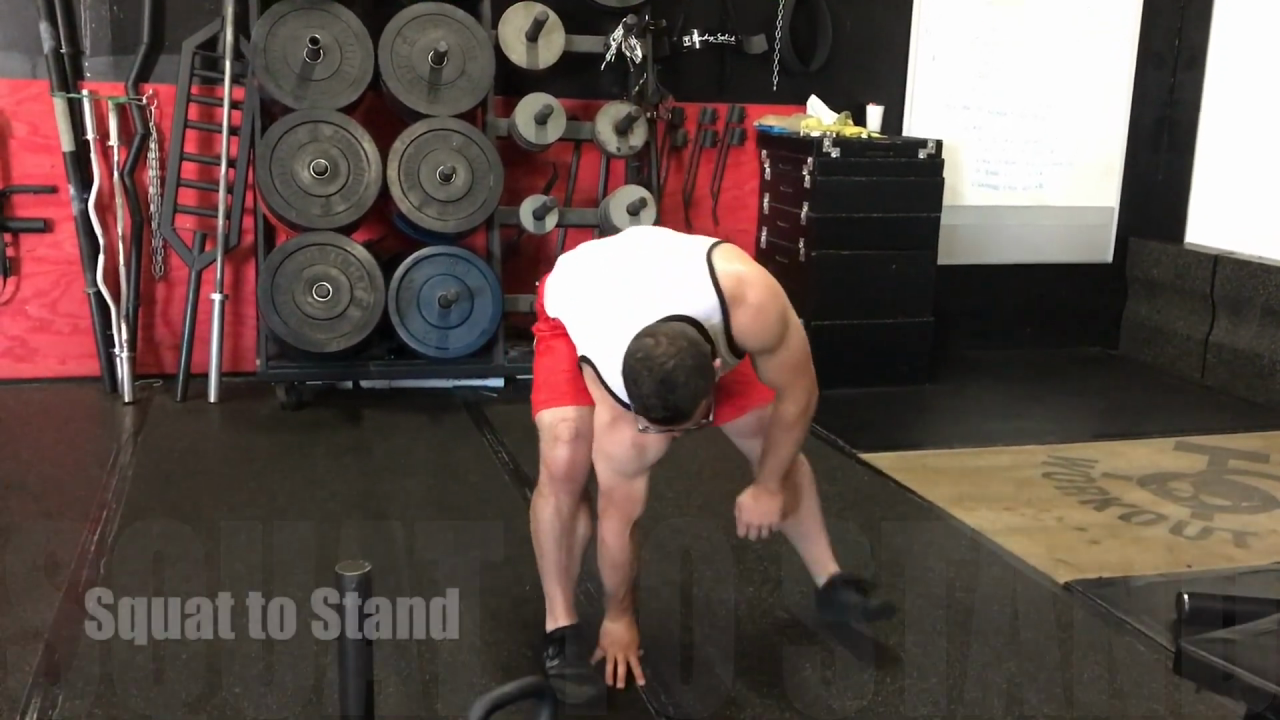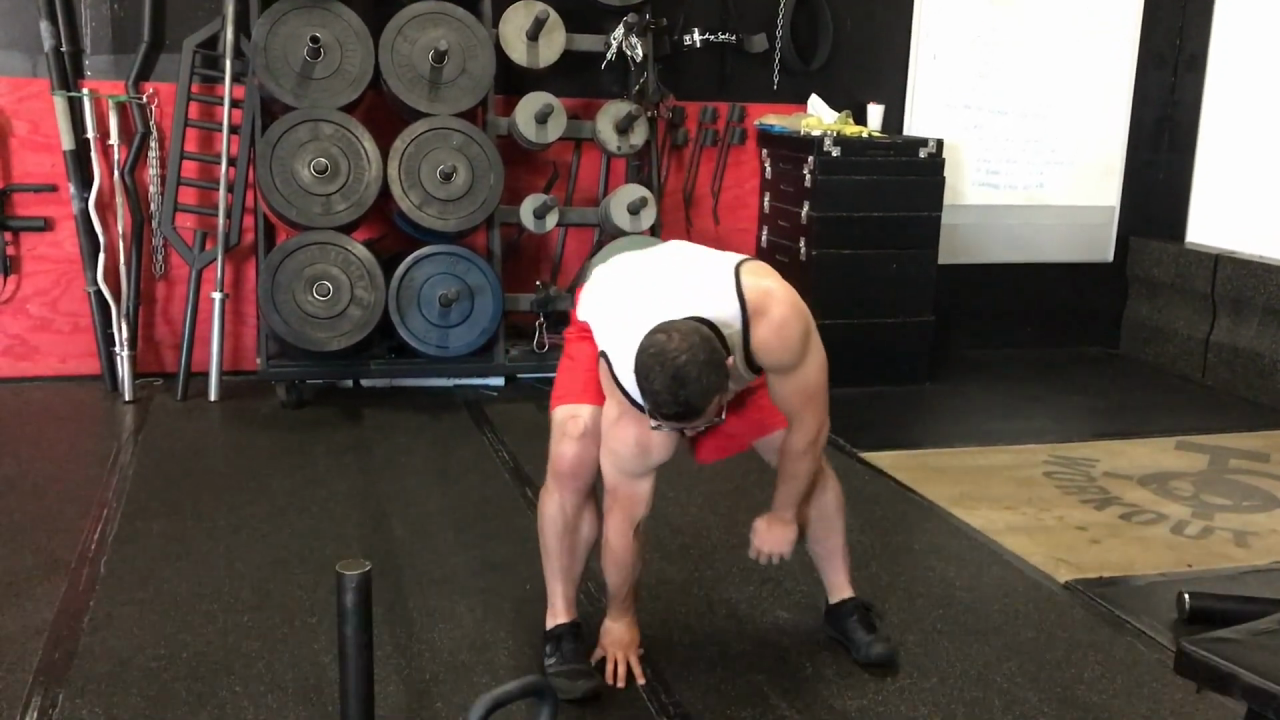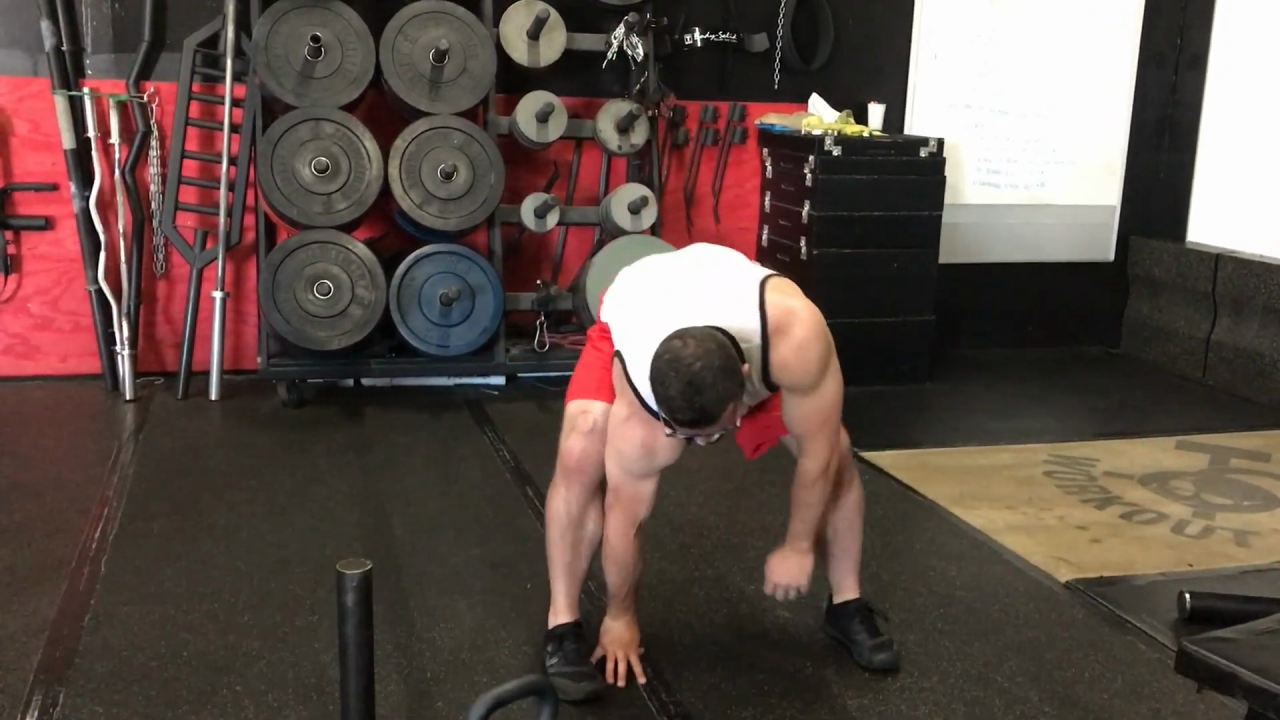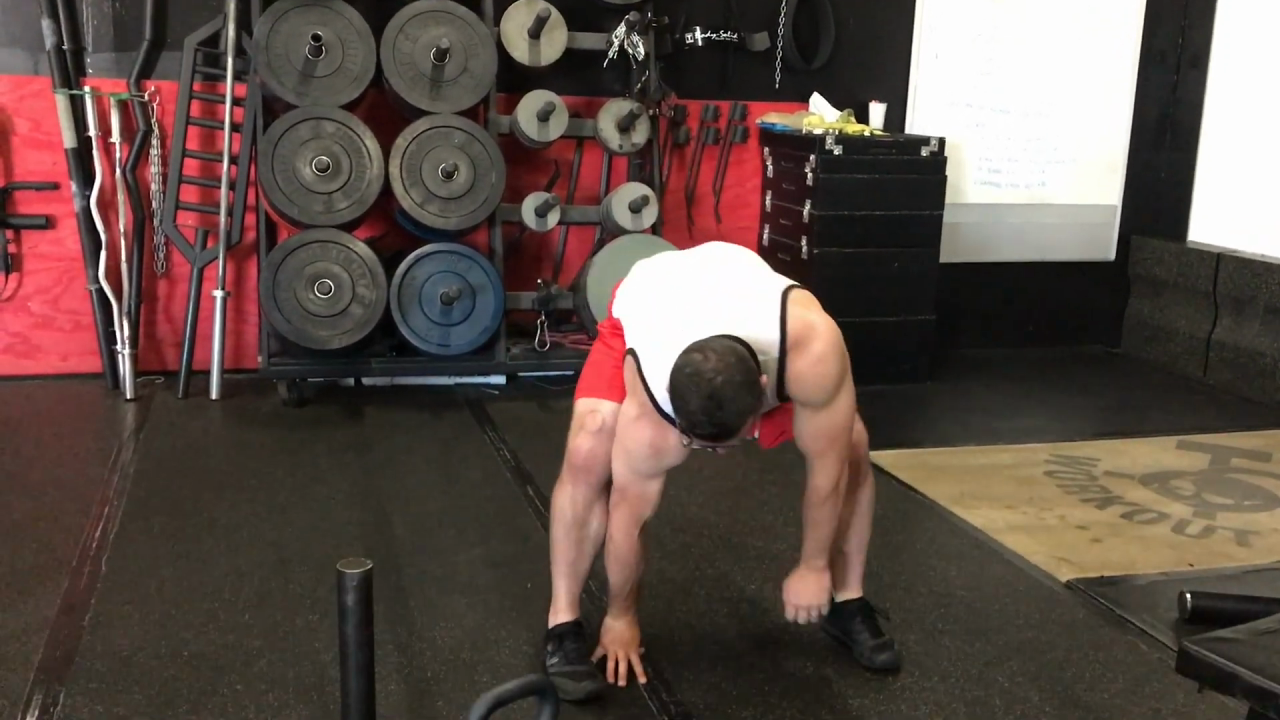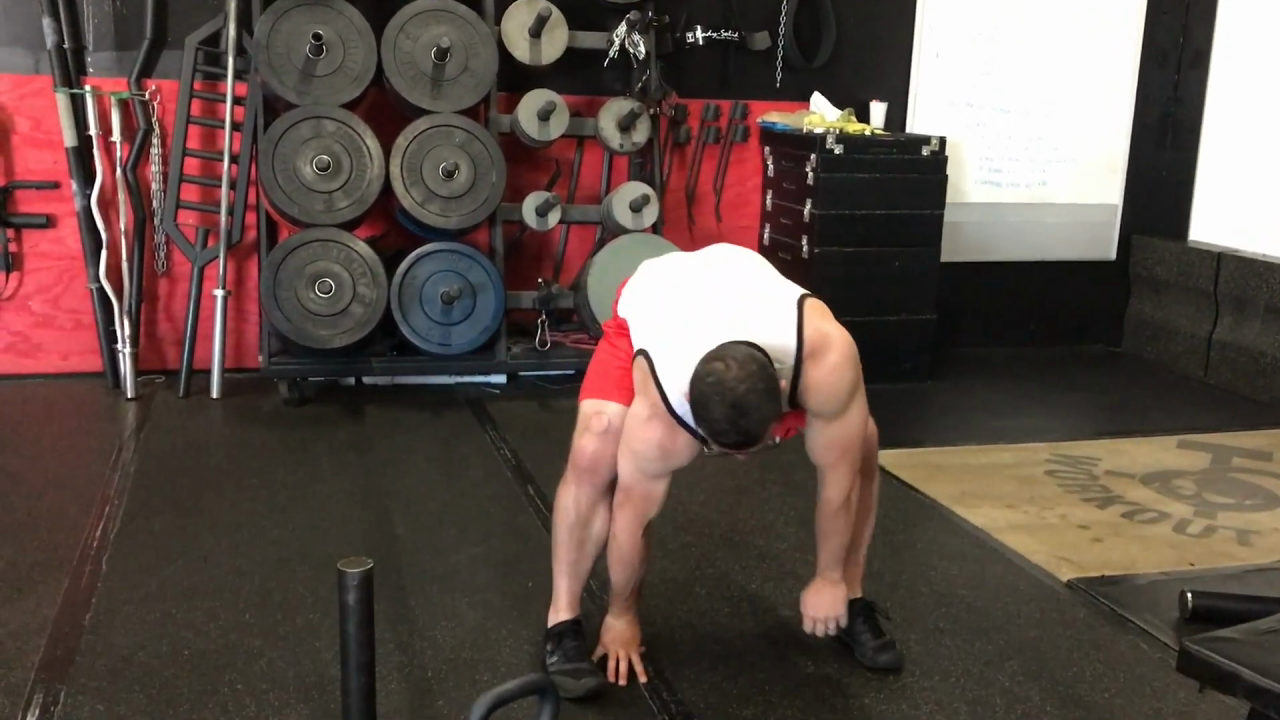
dt=0.1s
person 1, frame 1
left shoulder: (748, 301)
right shoulder: (621, 411)
left elbow: (797, 389)
right elbow: (619, 514)
left wrist: (766, 487)
right wrist: (619, 617)
right hip: (577, 301)
left knee: (768, 435)
right knee: (564, 463)
left ankle: (831, 582)
right ankle: (561, 628)
person 1, frame 2
left shoulder: (774, 318)
right shoulder: (631, 404)
left elbow: (808, 426)
right elbow: (624, 517)
left wrist: (783, 514)
right wrist: (620, 618)
left knee: (797, 450)
right knee: (572, 462)
left ankle: (842, 602)
right ankle: (561, 624)
person 1, frame 3
left shoulder: (794, 334)
right shoulder: (640, 410)
left elbow: (822, 451)
right elbow: (625, 516)
left wrist: (797, 549)
right wrist: (620, 617)
left hip: (740, 315)
left knee: (834, 454)
right knee: (580, 458)
left ankle: (846, 604)
right ankle: (563, 624)
person 1, frame 4
left shoulder: (813, 348)
right shoulder: (650, 406)
left elbow: (828, 468)
right elbow: (628, 515)
left wrist: (814, 569)
right wrist: (621, 616)
left knee: (848, 448)
right knee: (588, 455)
left ankle: (849, 601)
right ankle: (563, 623)
person 1, frame 5
left shoulder: (826, 357)
right shoulder: (660, 410)
left elbow: (840, 476)
right elbow: (633, 514)
left wrist: (829, 580)
right wrist: (621, 616)
left knee: (859, 444)
right knee: (593, 456)
left ankle: (851, 602)
right ankle: (563, 622)
